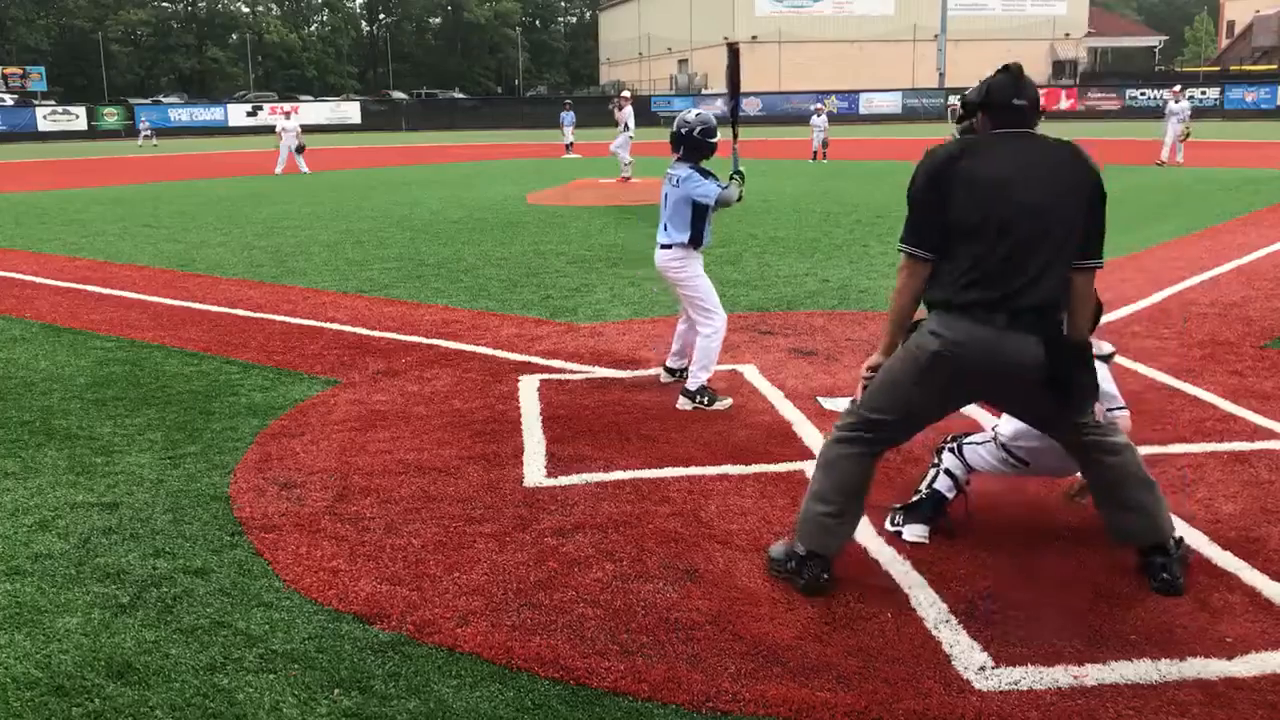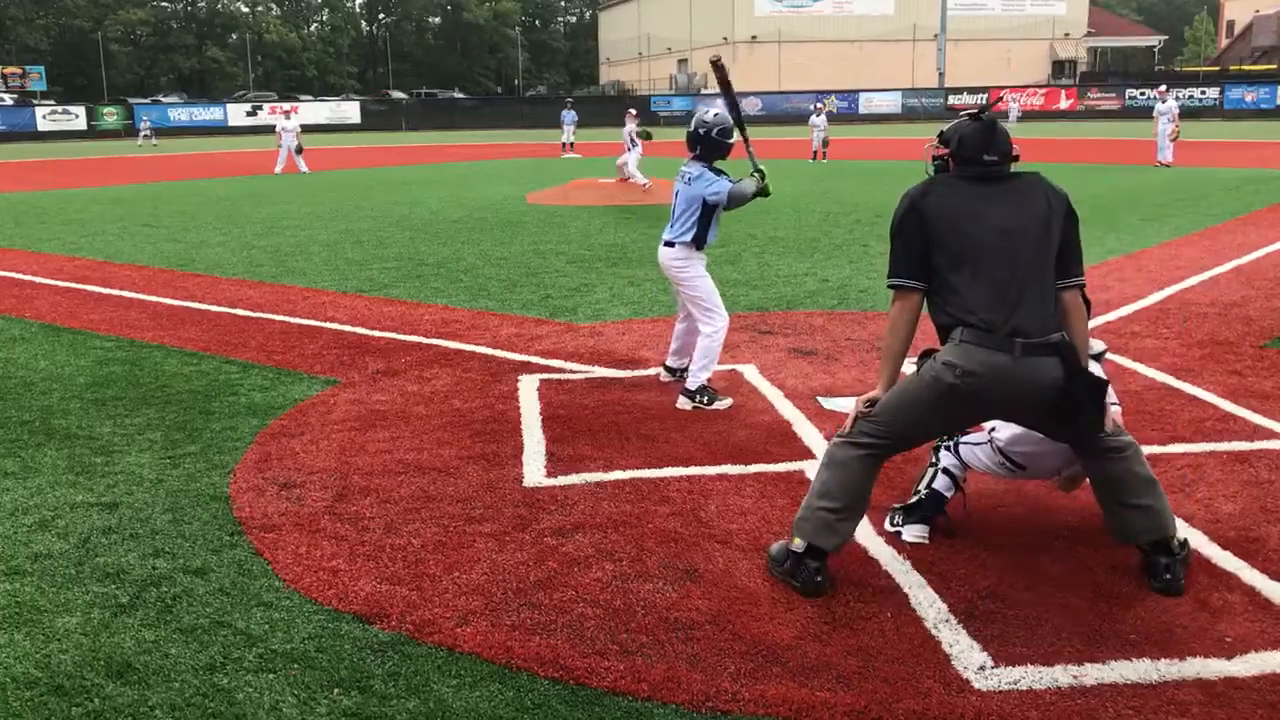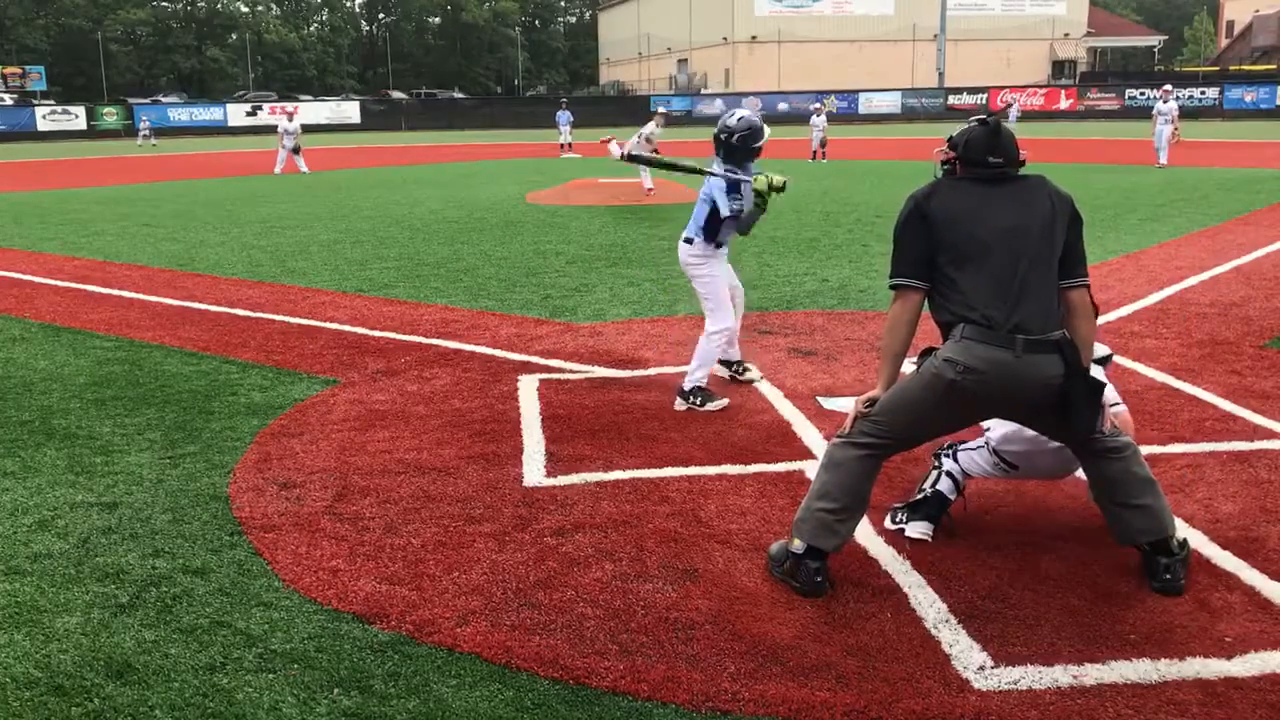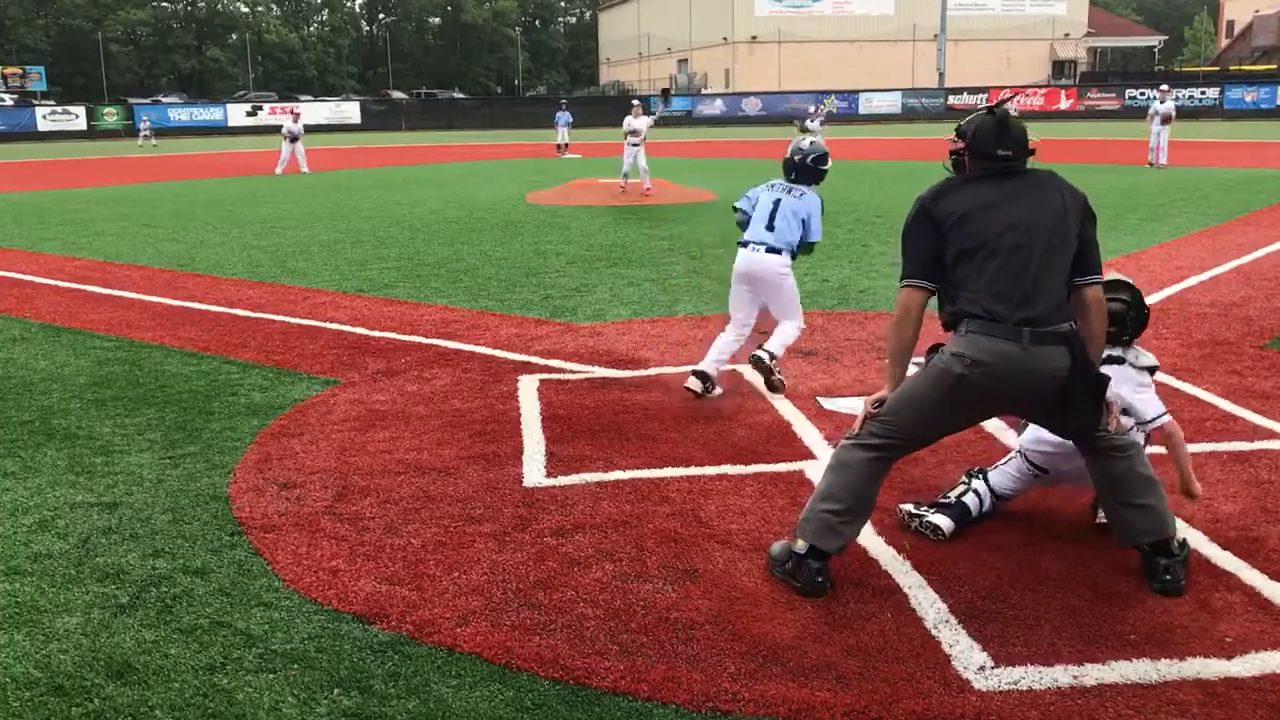
dt=0.7s
person 1, frame 1
left shoulder: (948, 159)
right shoulder: (1079, 167)
left elbow: (916, 267)
right elbow: (1083, 282)
left wrist: (885, 352)
right wrist: (1074, 360)
left hip: (953, 338)
right hip: (1034, 345)
left knee: (856, 435)
right knee: (1097, 437)
left ankle: (810, 555)
right ankle: (1161, 554)
person 1, frame 2
left shoulder: (924, 201)
right shoulder: (1049, 197)
left elbow: (907, 301)
right elbow: (1071, 299)
left wrist: (883, 387)
right wrist: (1081, 386)
left hip: (969, 365)
right hip: (1047, 368)
left knee: (861, 437)
right knee: (1107, 439)
left ankle: (807, 556)
right ankle: (1164, 555)
person 1, frame 3
left shoulder: (929, 202)
right shoulder: (1053, 200)
left elbow: (907, 301)
right elbow: (1078, 300)
left wrist: (882, 386)
right wrist: (1081, 383)
left hip: (969, 361)
right hip: (1047, 367)
left knee: (861, 437)
right knee: (1105, 441)
left ankle: (806, 556)
right ankle: (1164, 556)
person 1, frame 4
left shoulder: (938, 201)
right shoulder: (1065, 195)
left elbow: (911, 302)
right elbow: (1092, 299)
left wrist: (890, 386)
right wrist: (1090, 380)
left hip: (976, 355)
right hip: (1055, 359)
left knee: (871, 440)
right knee: (1109, 440)
left ankle: (808, 556)
right ankle: (1163, 555)
person 2, frame 1
left shoulder: (676, 171)
right shoulder: (692, 176)
left elbow: (706, 202)
right elbow: (725, 199)
left wrist: (728, 189)
right wrist: (736, 181)
left hip: (671, 253)
right hip: (681, 258)
left knee: (693, 315)
right knee: (714, 320)
left ankle: (674, 367)
right ankle: (694, 391)
person 2, frame 2
left shoulder: (691, 169)
right shoulder: (704, 175)
left elbow: (724, 202)
right elbow: (737, 193)
left wrist: (755, 191)
right wrist: (756, 178)
left hip: (675, 251)
right hip: (684, 256)
left knee: (690, 315)
right knee: (715, 321)
left ankle: (674, 366)
right ankle: (694, 389)
person 2, frame 3
left shoulder: (741, 170)
right shoulder: (728, 182)
left elbow: (762, 181)
right elbow: (743, 226)
left wrist: (772, 185)
right wrist: (759, 200)
left hip: (710, 251)
right hip: (703, 253)
left knee: (734, 300)
right knee: (721, 323)
left ankle: (730, 360)
right ankle: (690, 390)
person 2, frame 4
left shoulder: (765, 188)
right shoulder: (812, 199)
left elbow: (740, 219)
right elbow: (808, 248)
left hip: (744, 257)
right hip: (775, 262)
left knee: (738, 327)
right knee: (792, 322)
left ankle: (703, 373)
right ankle: (767, 356)
person 3, frame 1
right shoulder: (1098, 365)
right elbow: (1122, 424)
left hip: (1018, 450)
right hip: (1072, 460)
left knee: (954, 451)
left ankle: (919, 517)
person 3, frame 2
right shoulder: (1090, 361)
right elbow: (1113, 417)
right wrist: (1082, 469)
left hip: (1015, 453)
right hip: (1072, 459)
left knee: (951, 448)
left ankle: (917, 519)
person 3, frame 3
right shoulder: (1090, 364)
right elbow: (1122, 419)
left hip: (1010, 451)
right hip: (1065, 458)
left knee: (951, 457)
left ankle: (918, 518)
person 3, frame 4
right shoulder: (1132, 369)
right elbow: (1167, 427)
right wrist: (1188, 479)
left hip: (1041, 452)
left knee: (992, 480)
right knee: (1133, 425)
left ankle: (946, 512)
